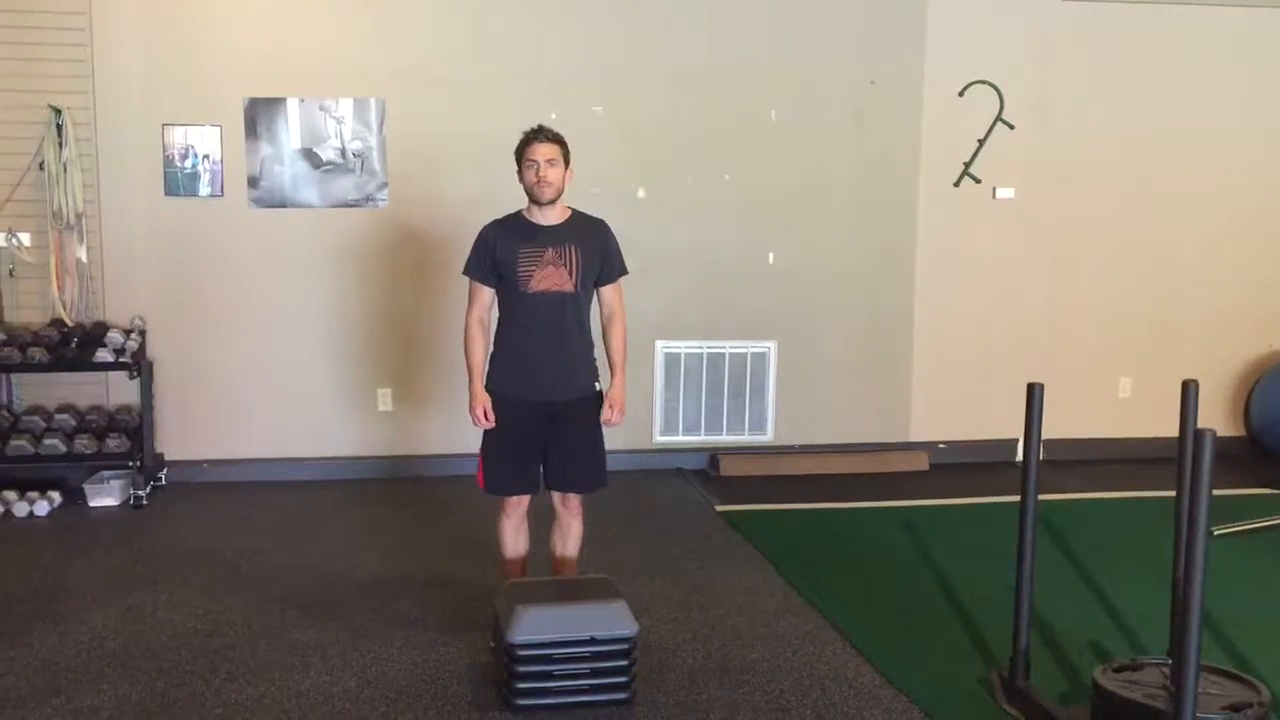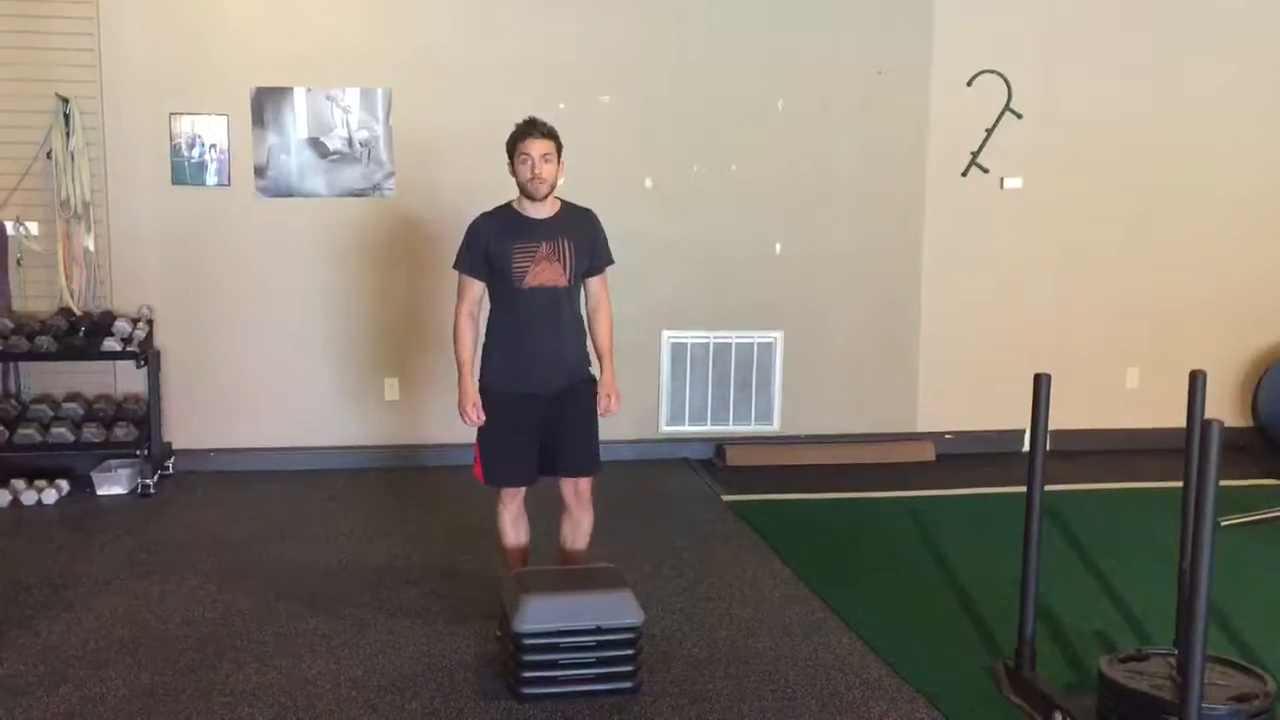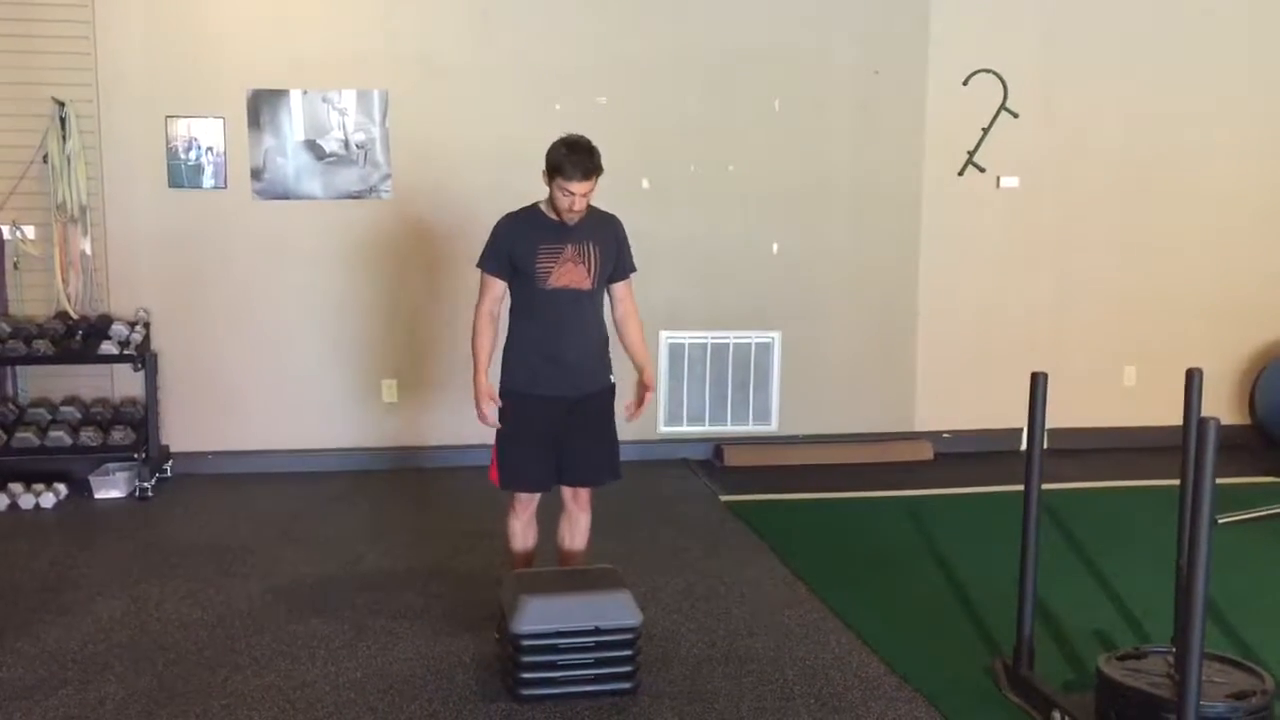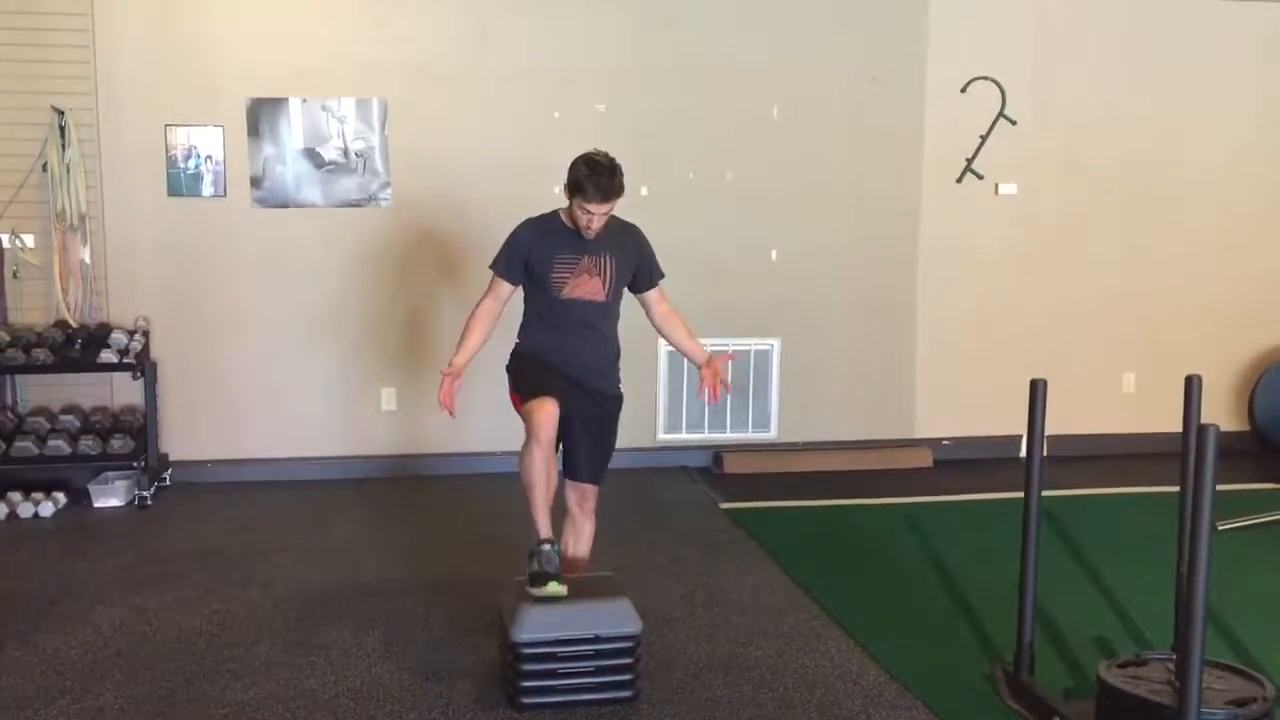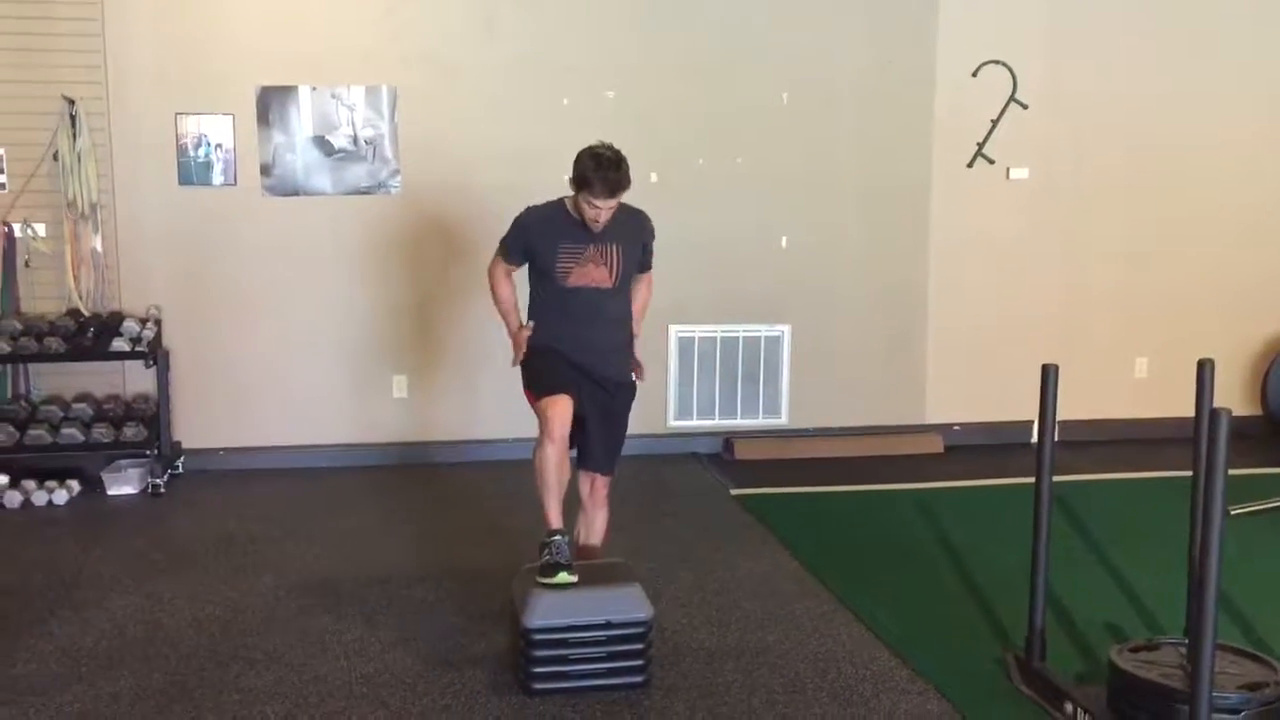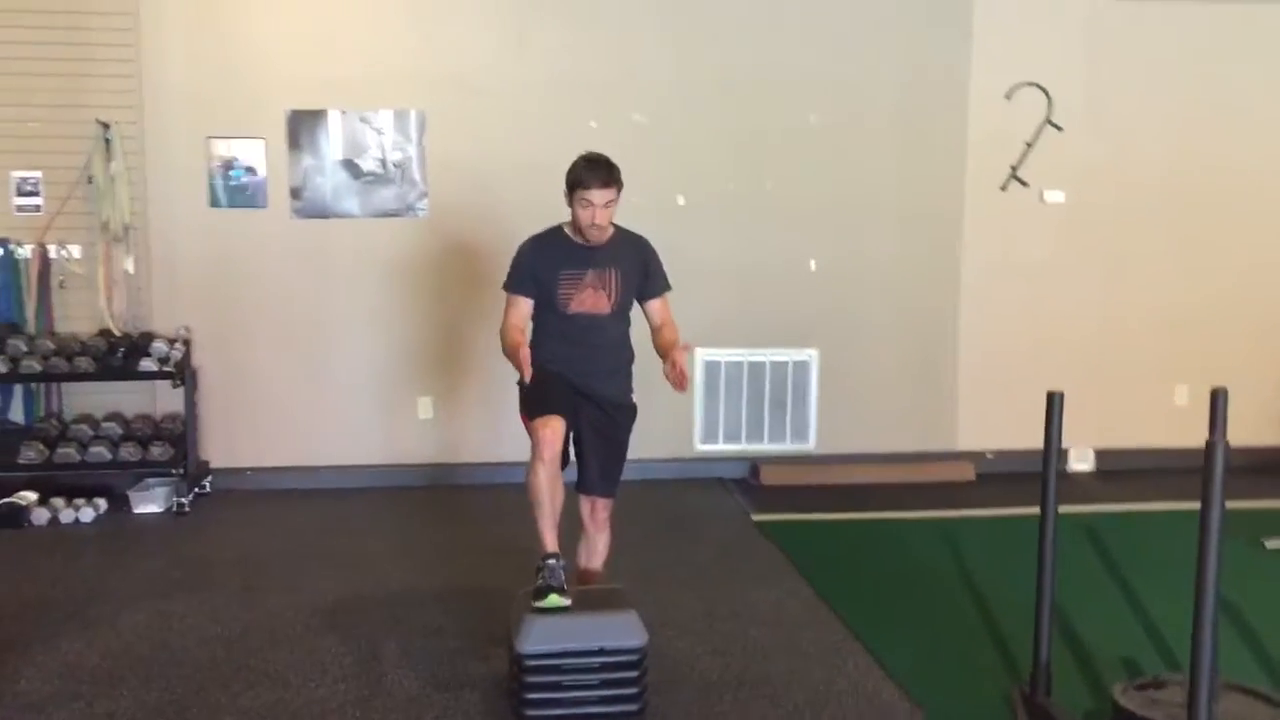
dt=0.7s
person 1, frame 1
left shoulder: (595, 234)
right shoulder: (496, 236)
left elbow: (612, 312)
right elbow: (477, 315)
left wrist: (618, 381)
right wrist: (476, 386)
left hip: (576, 394)
right hip: (511, 394)
left knee: (569, 501)
right knee: (513, 502)
person 1, frame 2
left shoulder: (584, 224)
right shoulder: (487, 229)
left elbow: (598, 302)
right elbow: (467, 309)
left wrist: (608, 371)
right wrist: (466, 382)
left hip: (571, 383)
right hip: (506, 387)
left knee: (579, 493)
right knee: (511, 493)
person 1, frame 3
left shoulder: (609, 230)
right shoulder: (513, 230)
left elbow: (622, 305)
right elbow: (488, 308)
left wrist: (644, 371)
right wrist: (481, 378)
left hip: (590, 388)
right hip: (526, 389)
left knee: (579, 495)
right knee: (524, 499)
person 1, frame 4
left shoulder: (630, 241)
right shoulder: (532, 235)
left elbow: (659, 308)
right elbow: (492, 302)
left wrist: (703, 359)
right wrist: (457, 365)
left hip: (599, 381)
right hip: (539, 362)
left knee: (583, 498)
right knee: (544, 421)
left ankle: (571, 593)
right ankle: (544, 549)
person 1, frame 5
left shoulder: (638, 226)
right shoulder: (536, 222)
right elbow: (500, 272)
left wrist: (630, 333)
right wrist: (516, 328)
left hip: (611, 367)
right hip: (551, 353)
left knee: (596, 485)
right knee: (557, 419)
right ankle: (554, 541)
person 1, frame 6
left shoulder: (637, 251)
right shoulder: (537, 251)
left elbow: (660, 320)
right elbow: (513, 324)
left wrist: (671, 352)
right wrist: (519, 353)
left hip: (610, 389)
right hip: (551, 377)
left knee: (598, 509)
right knee: (548, 438)
right ankle: (551, 564)
